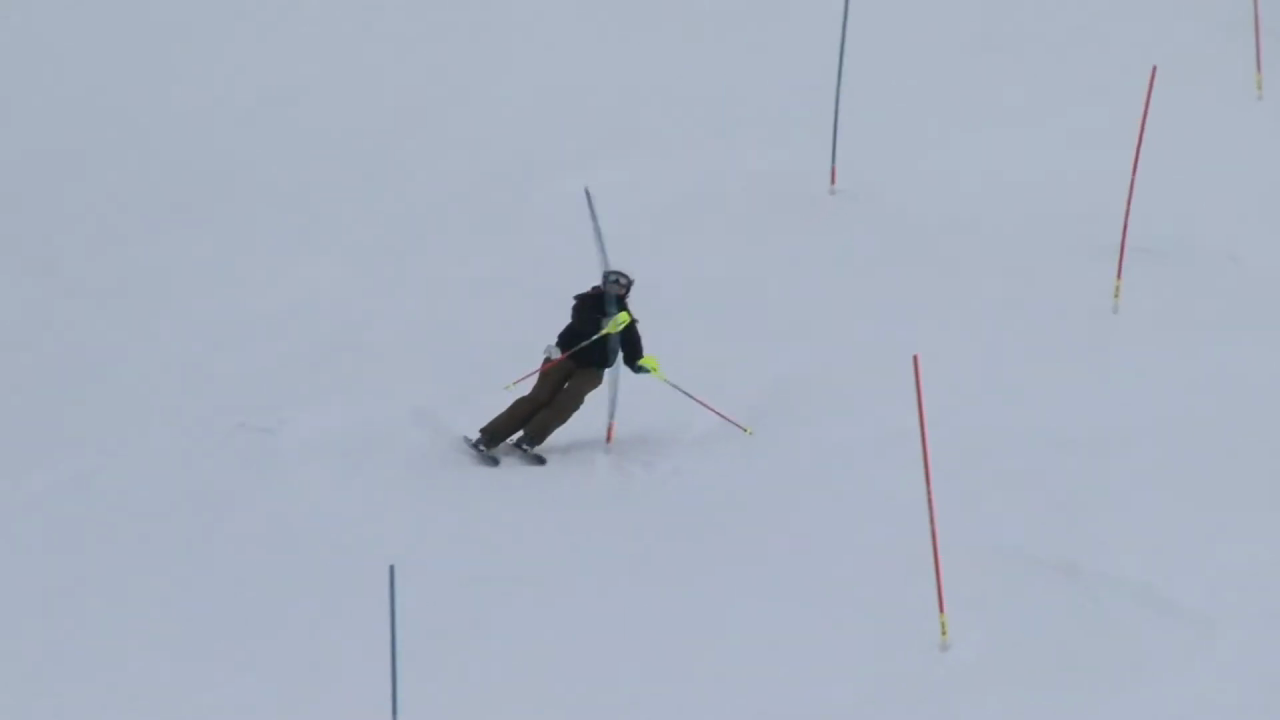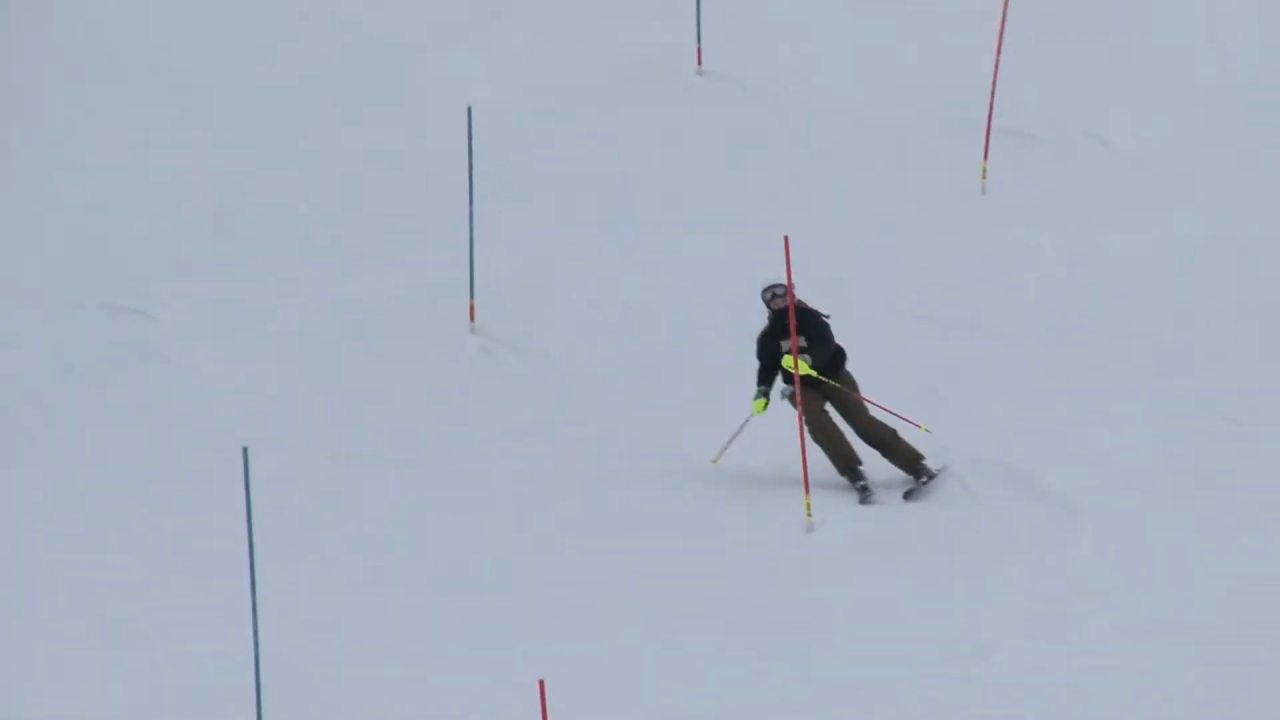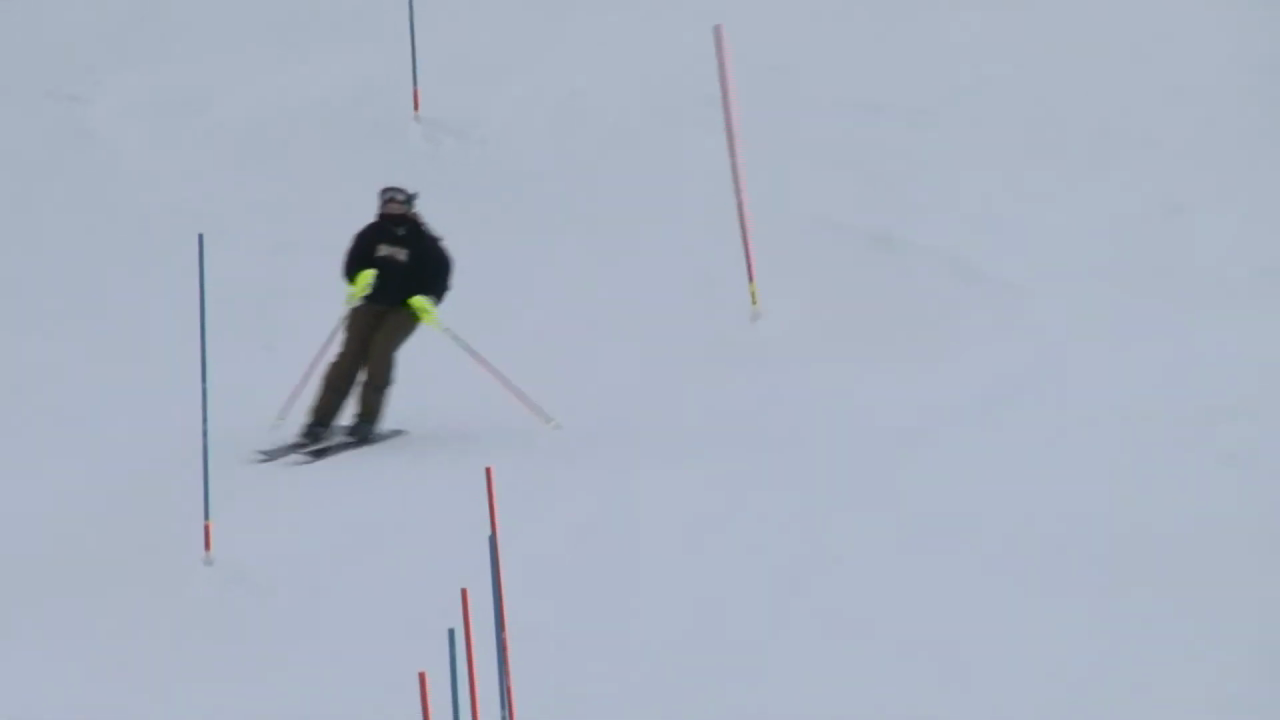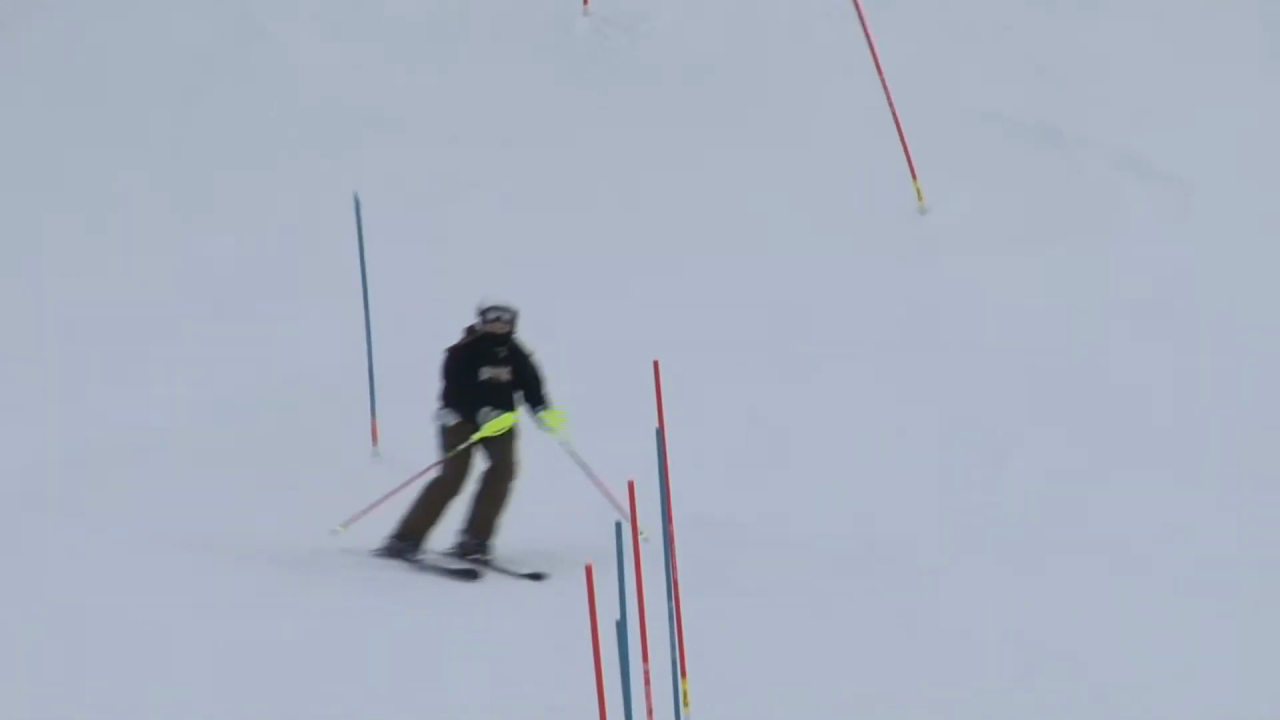
dt=1s
person 1, frame 1
left shoulder: (625, 319)
right shoulder: (588, 301)
left elbow: (632, 357)
right elbow: (582, 321)
left wrist: (643, 363)
right wrist: (606, 324)
left hip: (592, 368)
right hip: (564, 356)
left knee: (572, 397)
right knee: (540, 397)
left ankle: (529, 439)
right ankle: (489, 437)
person 1, frame 2
left shoulder: (811, 320)
right shoulder: (769, 336)
left elbow: (824, 348)
right elbow: (766, 367)
left wrist: (806, 359)
right wrist: (762, 392)
left hip: (833, 377)
right hip: (802, 387)
left knee: (862, 421)
right knee: (816, 419)
left ankle: (916, 465)
right ankle: (854, 471)
person 1, frame 3
left shoulder: (423, 241)
right shoulder: (372, 233)
left elbow: (439, 273)
right elbow: (352, 267)
left wrist: (428, 299)
right wrist: (360, 279)
left hip: (406, 308)
right hip: (371, 304)
left knee: (379, 351)
right knee: (350, 355)
left ankle: (365, 422)
right ankle: (319, 424)
person 1, frame 4
left shoulder: (517, 355)
right shoulder: (462, 354)
left elbow: (532, 387)
right elbow: (457, 392)
left wrist: (544, 412)
right wrist: (484, 414)
left hip: (496, 419)
right hip: (460, 419)
left knee: (504, 466)
right knee: (454, 474)
left ankle: (473, 542)
right ankle: (405, 541)
